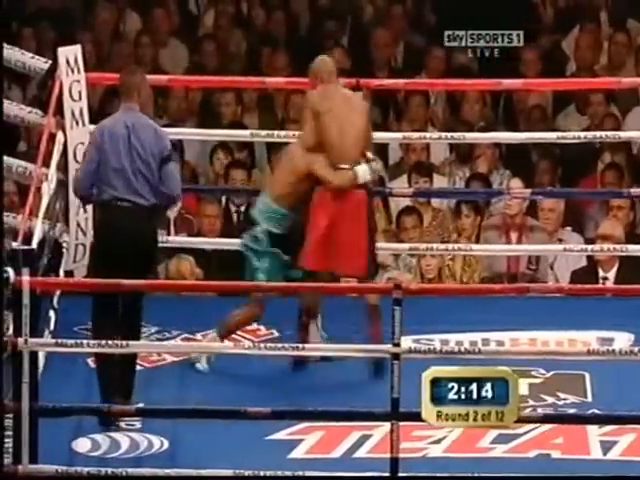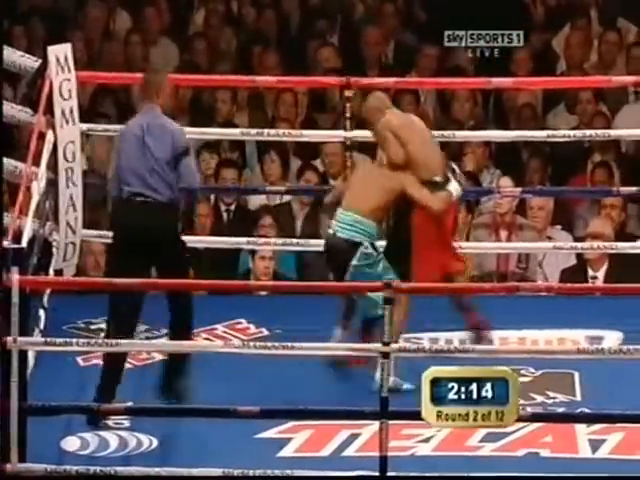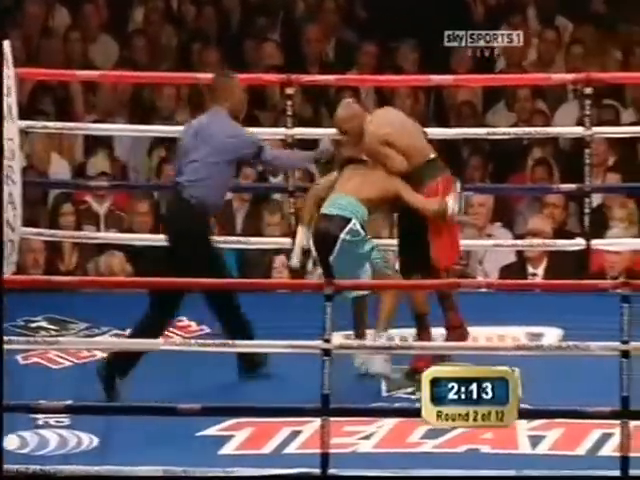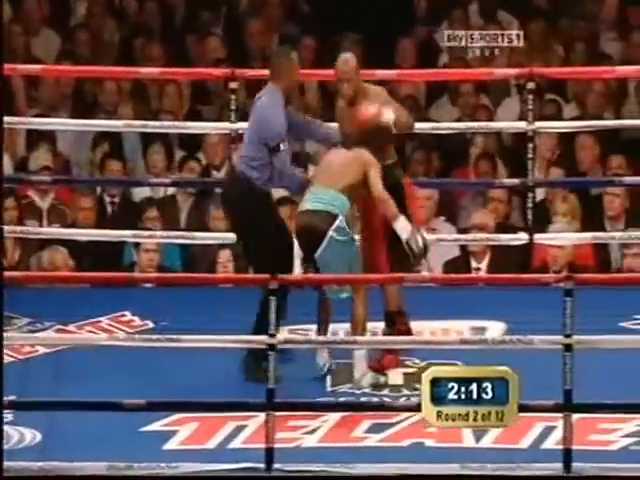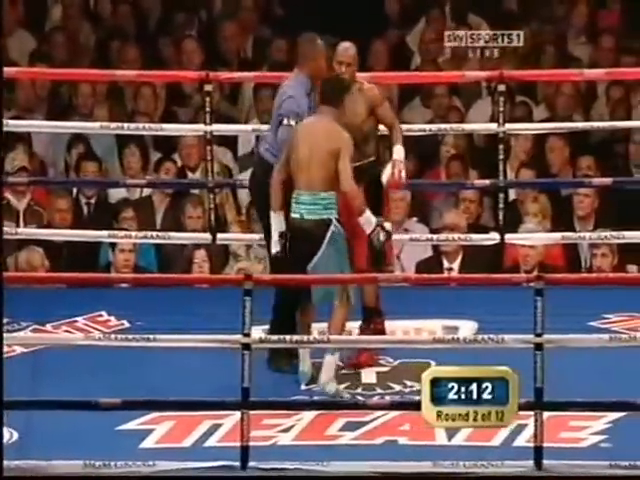
dt=0.5s
person 1, frame 1
left shoulder: (103, 130)
right shoulder: (156, 133)
left elbow: (81, 186)
right elbow: (173, 191)
left hip: (110, 222)
right hip: (143, 224)
left knee: (105, 314)
right knee: (132, 311)
left ankle: (112, 400)
right ankle: (124, 393)
person 1, frame 2
left shoulder: (126, 132)
right shoulder: (173, 131)
left elbow: (115, 185)
right elbow: (191, 184)
right wrist: (181, 211)
left hip: (128, 216)
right hip: (162, 219)
left knee: (122, 311)
right knee: (180, 302)
left ankle: (104, 399)
right ankle: (171, 381)
person 1, frame 3
left shoulder: (195, 127)
right shoulder: (233, 133)
right elbow: (275, 159)
right wrist: (312, 157)
left hip: (181, 211)
right hip: (190, 219)
right knee: (165, 304)
left ankle: (248, 356)
right ankle: (117, 365)
person 1, frame 4
left shoulder: (272, 102)
right shoulder: (272, 114)
left elbow: (306, 126)
right elbow: (285, 175)
left wrist: (342, 139)
left hip: (246, 190)
right hip: (246, 195)
left knee: (281, 258)
right knee: (277, 269)
left ankle: (263, 341)
right ankle: (256, 357)
person 1, frame 5
left shoulder: (302, 90)
right shoulder: (295, 96)
right elbow: (285, 145)
right hip: (271, 180)
left ankle: (286, 345)
right ankle: (280, 350)
person 2, frame 1
left shoulder: (314, 97)
right shoulder: (360, 100)
left elbow: (309, 143)
right elbow: (366, 141)
left hip: (331, 185)
right hip: (359, 183)
left knee: (317, 271)
right knee: (364, 271)
left ankle: (303, 341)
right ankle: (375, 339)
person 2, frame 2
left shoulder: (385, 123)
right shoulder: (413, 120)
right elbow: (422, 155)
right hip: (444, 192)
left knee: (402, 275)
right knee: (442, 264)
right ankle: (471, 318)
person 2, frame 3
left shoulder: (371, 141)
right shoulder: (386, 113)
left elbow: (400, 167)
right elbow: (420, 134)
left hip: (425, 184)
right hip: (439, 175)
left knee: (414, 267)
right knee: (432, 261)
right ankle: (454, 323)
person 2, frame 4
left shoulder: (374, 94)
right shoulder: (340, 106)
left elbow: (407, 122)
left wrist: (387, 115)
left hip: (386, 180)
left knee: (388, 262)
right knee: (378, 260)
left ankle: (392, 344)
right ankle: (400, 324)
person 2, frame 5
left shoulder: (370, 94)
left elbow: (394, 126)
left wrist: (397, 156)
left hip: (368, 177)
left knee: (368, 259)
right knee: (354, 258)
left ankle: (369, 337)
right ankle: (376, 322)
person 3, frame 1
left shoulder: (300, 149)
right shoulder: (313, 157)
right elbow: (336, 180)
right wrist: (366, 170)
left hip: (280, 229)
right hip: (266, 234)
right knee: (257, 306)
right ankle: (211, 344)
person 3, frame 2
left shoulder: (362, 168)
right shoulder: (403, 177)
left elbow: (331, 198)
right elbow: (436, 205)
right wrist: (453, 188)
left hip: (335, 242)
right hip: (356, 247)
left knee: (364, 295)
right ankle: (384, 374)
person 3, frame 3
left shoulder: (350, 169)
right shoulder: (392, 182)
left elbow: (312, 194)
right elbow: (428, 208)
left wrist: (302, 236)
right wrist: (450, 204)
left hip: (322, 229)
right hip: (346, 228)
left ankle: (363, 356)
right ankle: (379, 357)
person 3, frame 4
left shoulder: (332, 155)
right shoulder: (367, 159)
right elbow: (379, 194)
left wrist: (300, 243)
right wrist: (405, 228)
left hip: (305, 220)
right hip: (329, 219)
right knee: (358, 287)
left ankle: (323, 355)
right ankle: (360, 369)
person 3, frame 5
left shoulder: (300, 129)
right shoulder: (340, 136)
left elbow: (278, 178)
right elbow: (348, 188)
left wrist: (277, 224)
right wrist: (371, 223)
left hip: (297, 218)
right hip: (323, 220)
left knee: (305, 295)
right knee: (340, 296)
left ankle: (305, 365)
right ankle: (327, 375)
